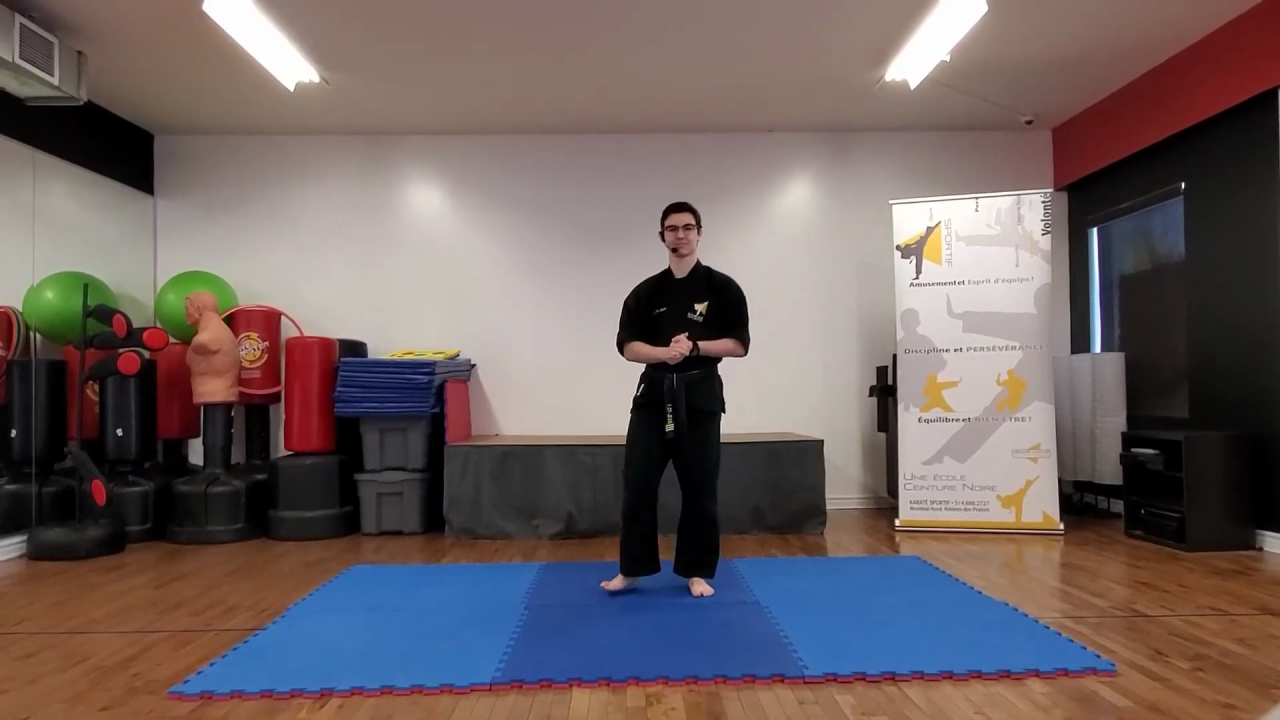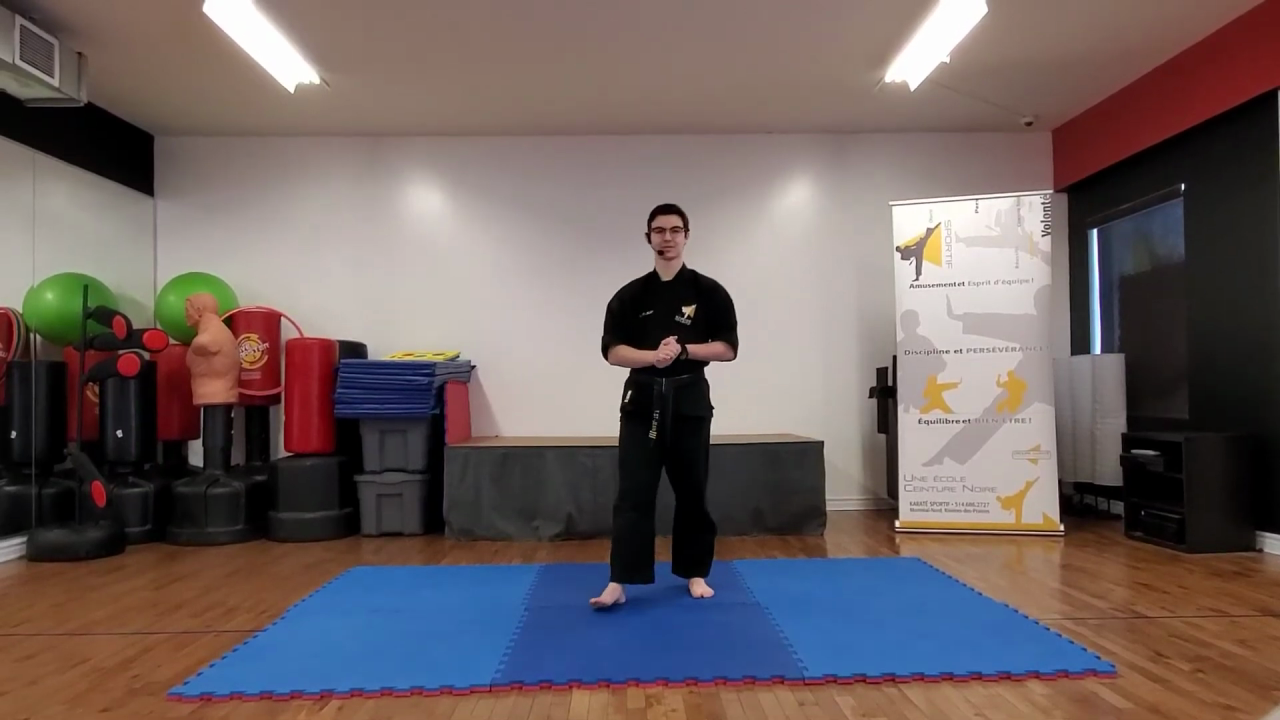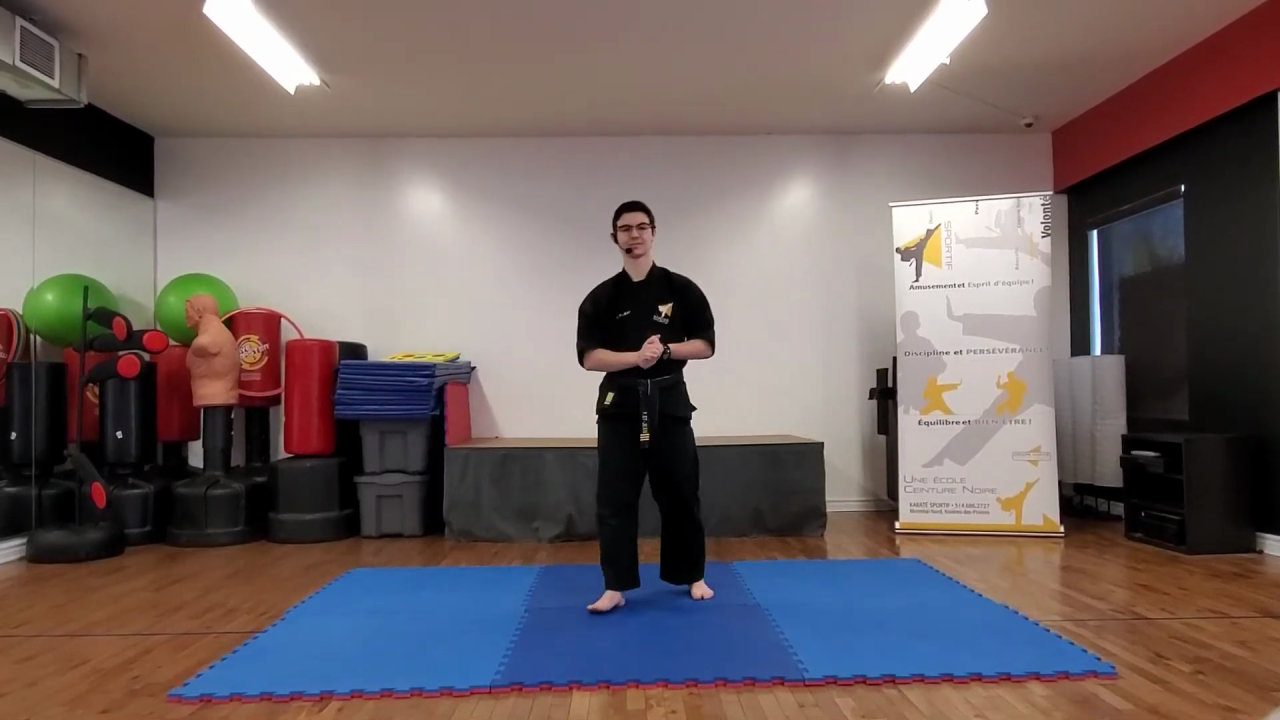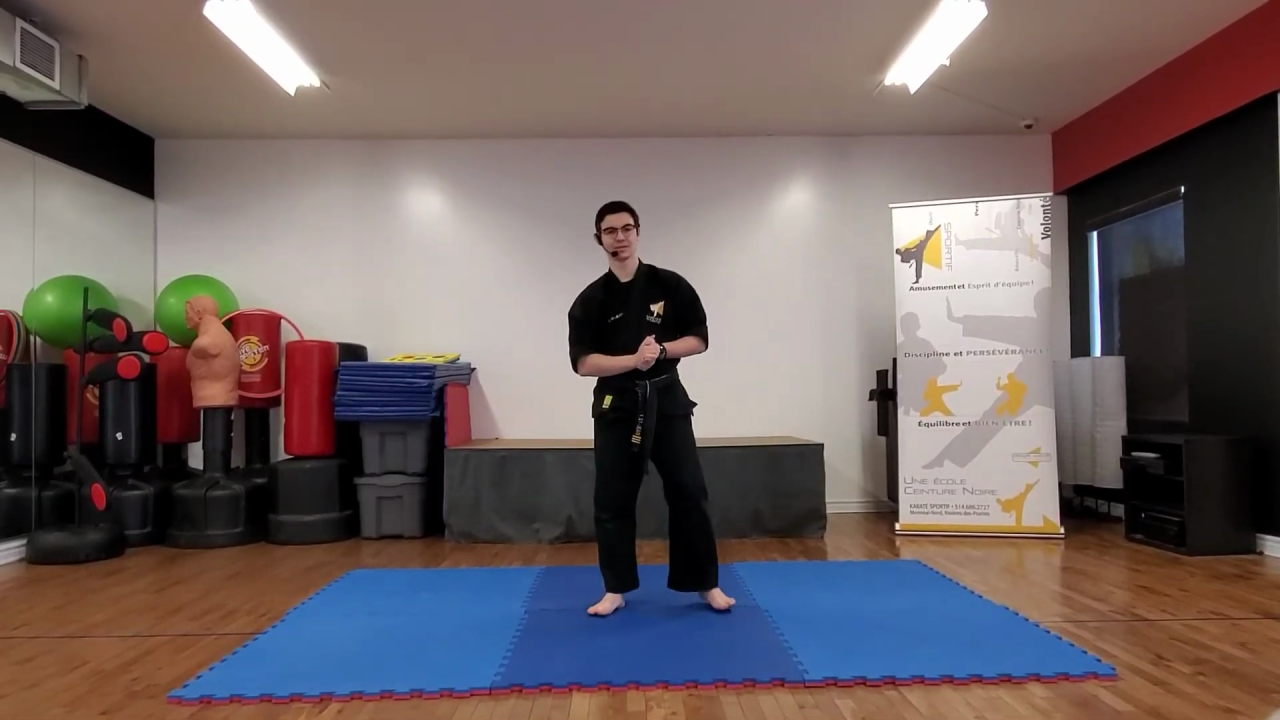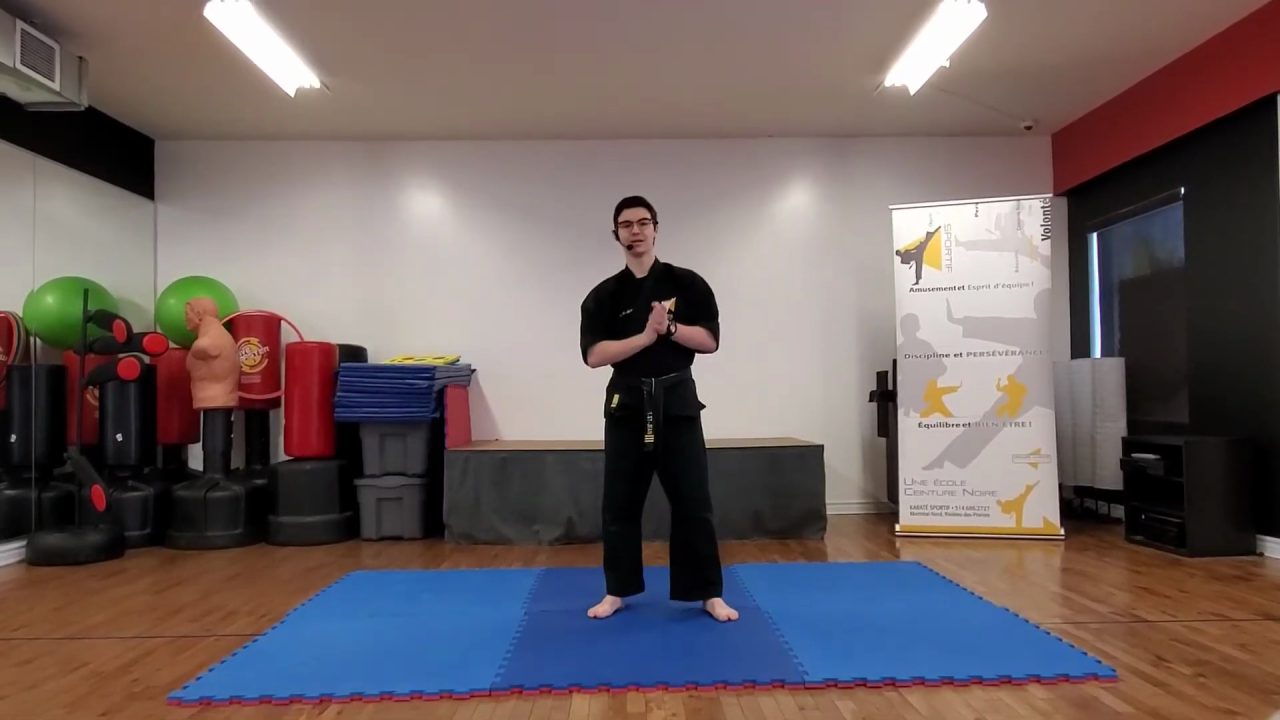
dt=0.3s
person 1, frame 1
left shoulder: (721, 287)
right shoulder: (645, 292)
left elbow: (739, 345)
right elbow: (627, 346)
left wrist: (693, 347)
right wrist: (666, 352)
left hip: (700, 394)
right hip: (654, 393)
left knee: (699, 488)
right knee: (638, 483)
left ankle: (697, 571)
right ankle: (630, 569)
person 1, frame 2
left shoulder: (708, 291)
right shoulder: (630, 295)
left elbow: (727, 348)
right elbow: (613, 351)
left wrist: (682, 350)
right wrist: (653, 355)
left hip: (689, 399)
right hip: (641, 400)
left knee: (691, 491)
right knee: (633, 493)
left ankle: (695, 572)
right ankle: (619, 582)
person 1, frame 3
left shoulder: (681, 289)
right shoulder: (601, 298)
left elbow: (705, 345)
right elbow: (589, 357)
left wrist: (665, 350)
right wrist: (637, 356)
left hip: (669, 400)
right hip: (620, 404)
left knee: (680, 494)
right knee: (616, 498)
left ankle: (690, 575)
right ankle: (616, 586)
person 1, frame 4
left shoulder: (670, 285)
right shoulder: (590, 301)
left elbow: (699, 339)
right elbow: (583, 363)
left wrist: (662, 350)
right wrist: (634, 359)
left hip: (666, 401)
right hip: (616, 406)
left knee: (689, 493)
right knee: (613, 502)
left ankle: (706, 583)
right ankle: (616, 588)
person 1, frame 5
left shoulder: (686, 283)
right shoulder: (604, 295)
left elbow: (710, 341)
right elbow: (594, 355)
left wrist: (669, 328)
right wrist: (646, 336)
left hip: (676, 400)
right hip: (627, 402)
left knee: (692, 501)
right knee: (620, 502)
left ankle: (709, 593)
right ankle: (617, 591)
